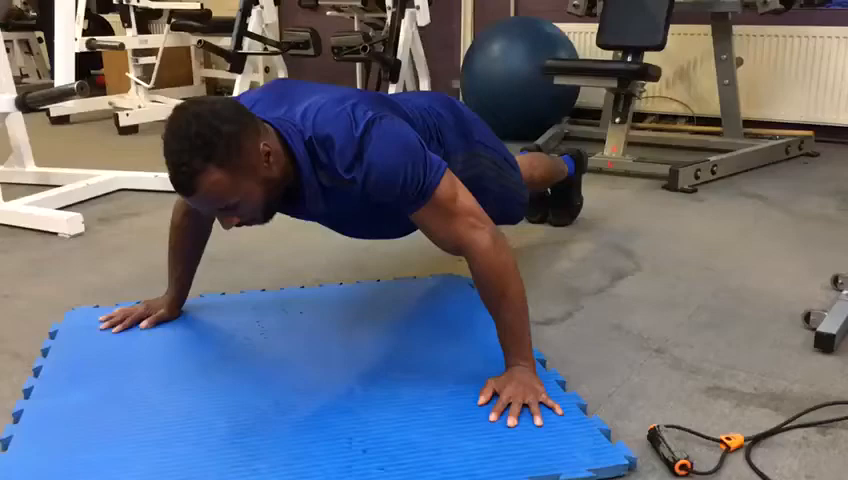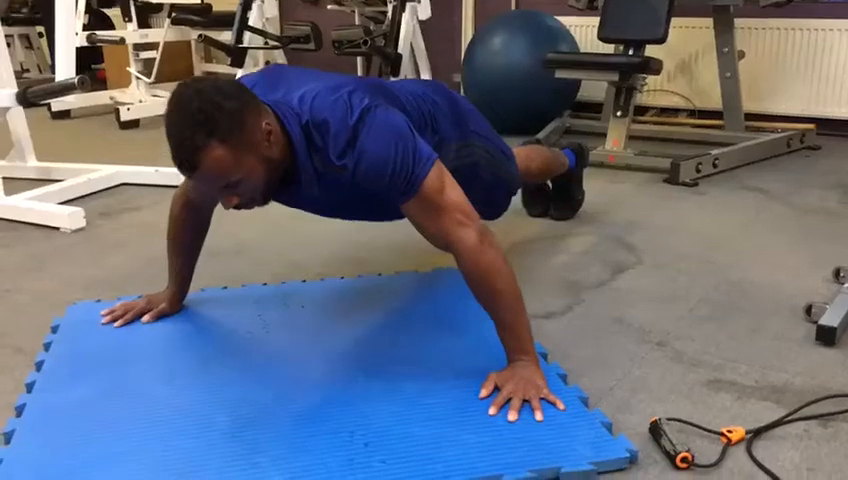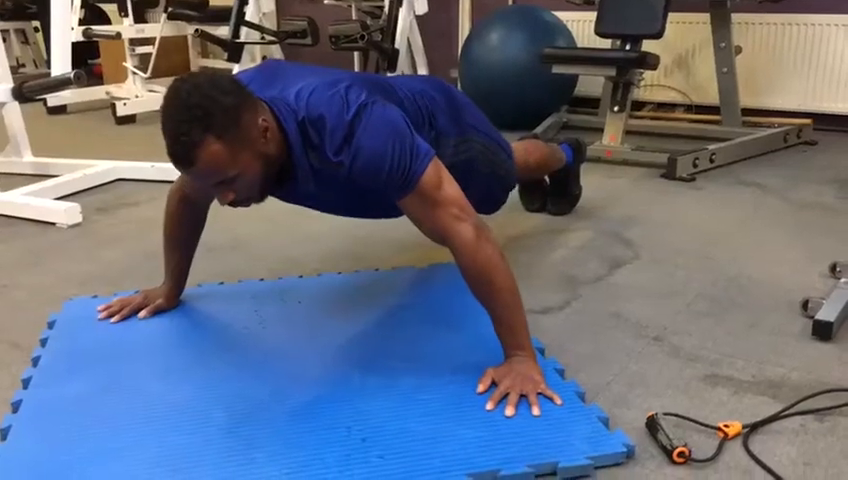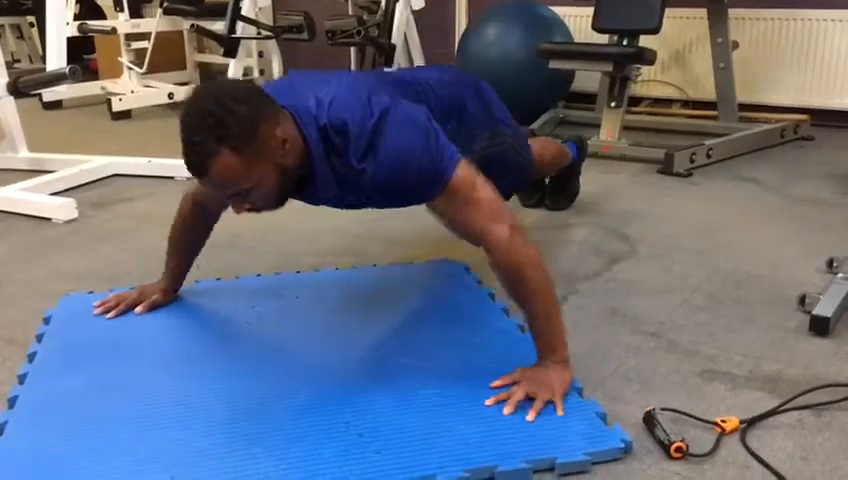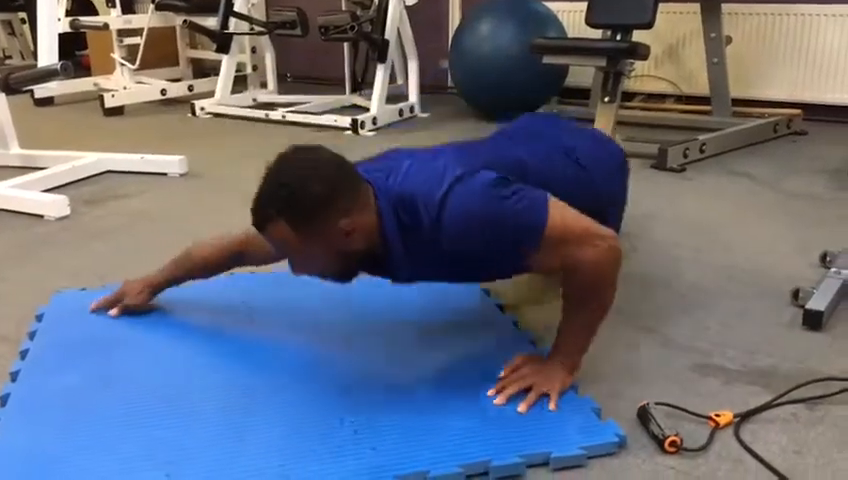
dt=0.5s
person 1, frame 1
left shoulder: (363, 150)
right shoulder: (228, 138)
left elbow: (482, 240)
right elbow: (190, 211)
left wrist: (521, 366)
right wrist: (173, 299)
left hip: (450, 144)
right hip: (405, 160)
left knee: (512, 194)
left ankle: (566, 168)
right ankle: (558, 169)
person 1, frame 2
left shoulder: (358, 136)
right shoulder: (226, 128)
left elbow: (468, 238)
right elbow: (190, 203)
left wrist: (523, 362)
right wrist: (173, 292)
left hip: (444, 131)
right hip: (398, 135)
left knee: (507, 177)
right knee: (510, 174)
left ankle: (567, 163)
right ankle: (556, 164)
person 1, frame 3
left shoulder: (356, 133)
right shoulder: (222, 122)
left elbow: (466, 233)
right elbow: (186, 196)
left wrist: (520, 357)
right wrist: (171, 288)
left hip: (441, 128)
right hip: (398, 143)
left knee: (505, 173)
right knee: (503, 167)
left ankle: (562, 157)
right ankle: (545, 155)
person 1, frame 4
left shoulder: (378, 137)
right shoulder: (237, 138)
left elbow: (501, 233)
right elbow: (200, 204)
left wrist: (554, 362)
right wrist: (168, 283)
left hip: (463, 114)
left knee: (517, 167)
right knee: (507, 169)
left ankle: (567, 155)
right ankle: (558, 155)
person 1, frame 5
left shoulder: (458, 218)
right shoulder: (351, 204)
left elbow: (602, 247)
right elbow: (240, 243)
left wrist: (562, 362)
right wrist: (154, 282)
left hip: (583, 166)
right hip: (516, 148)
